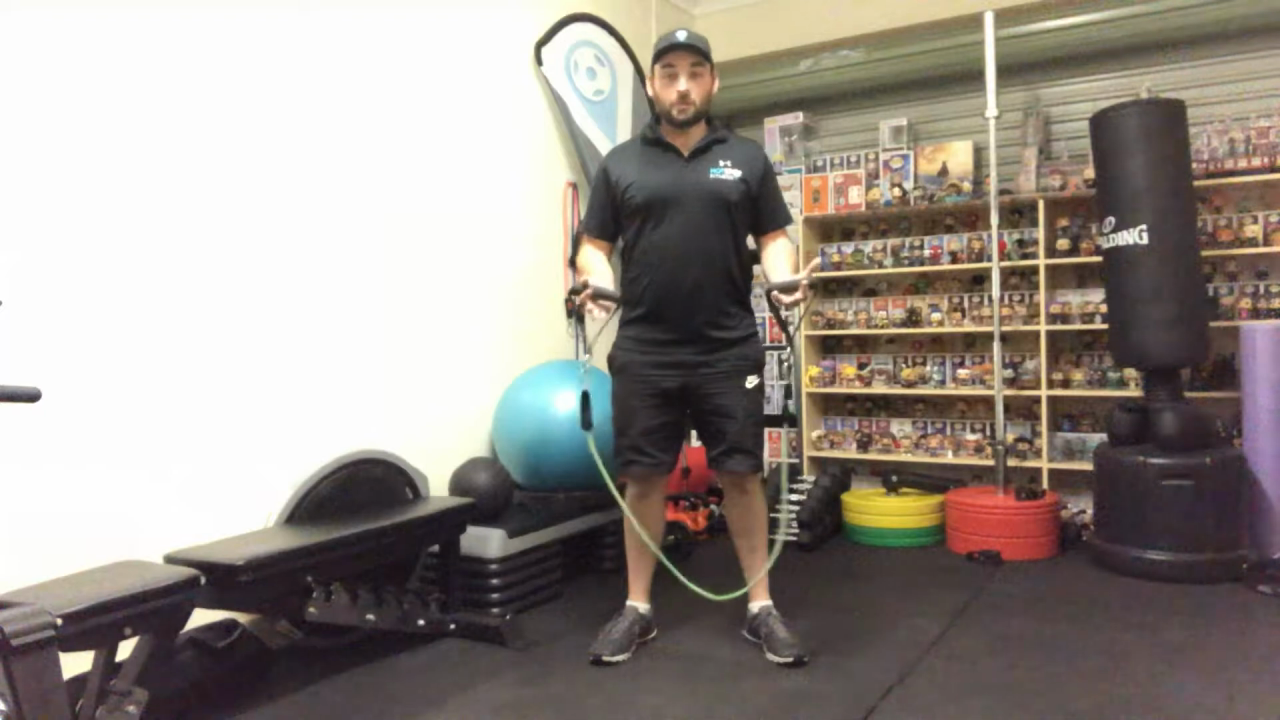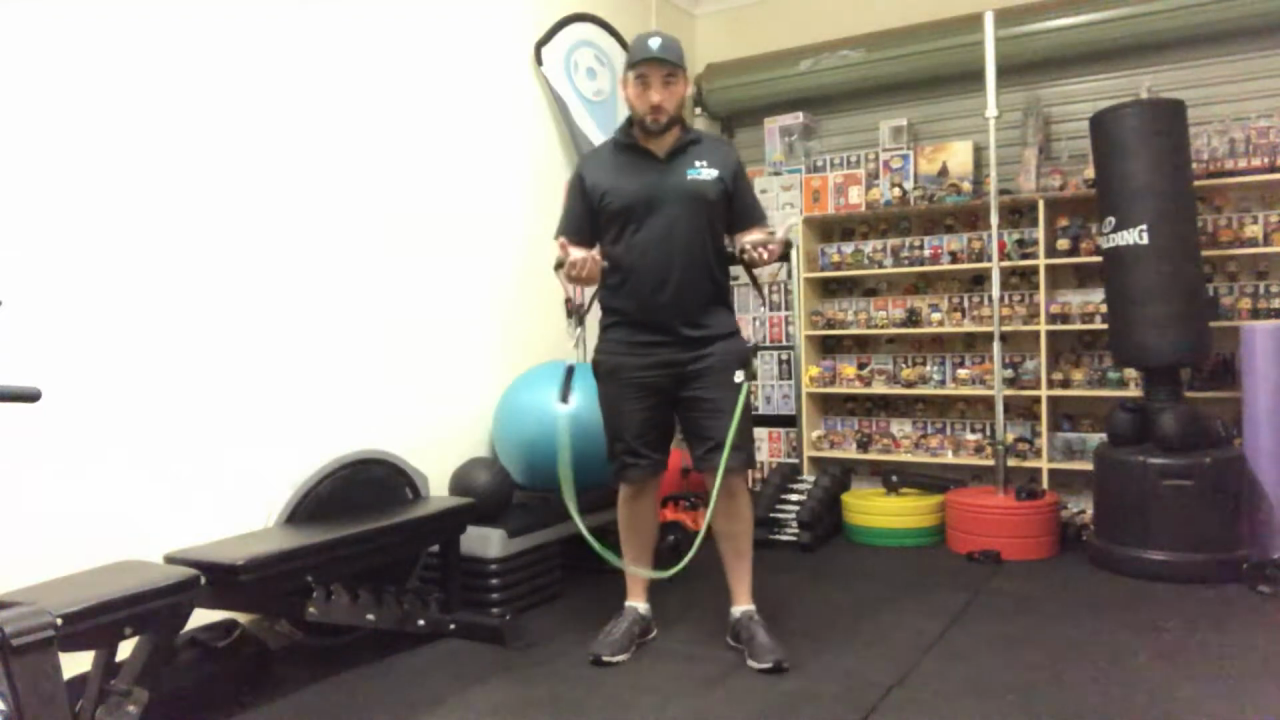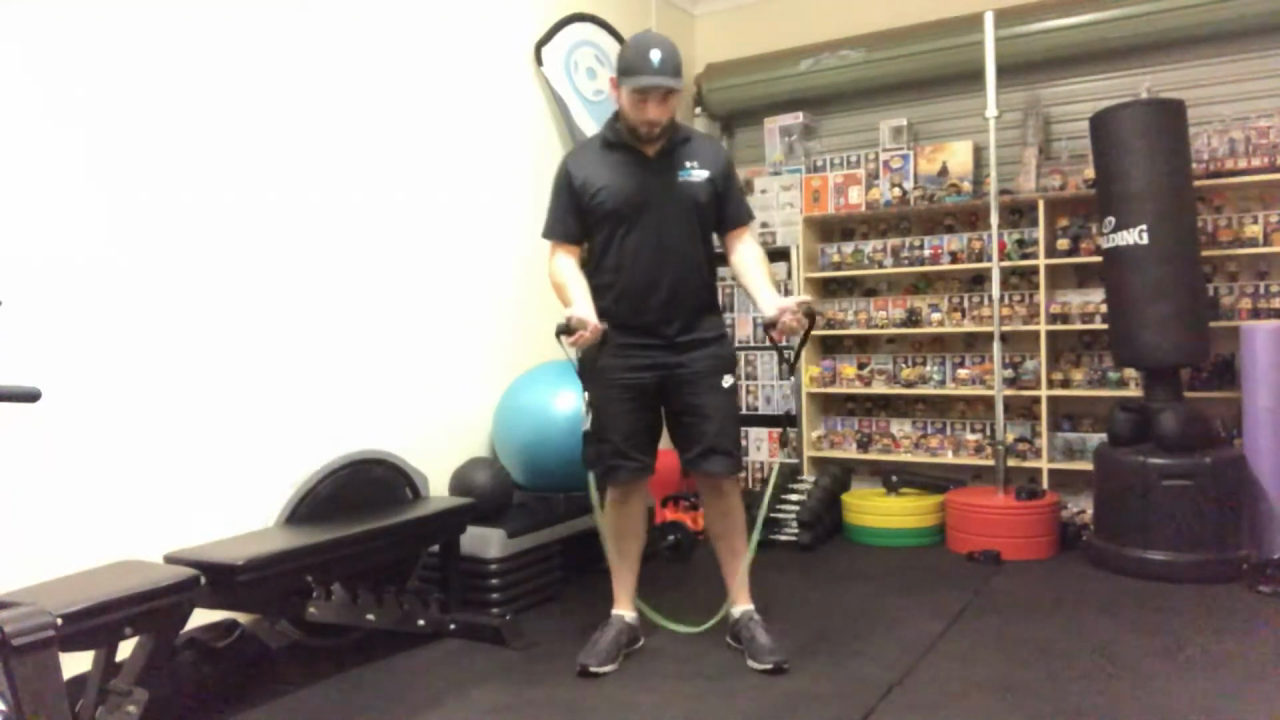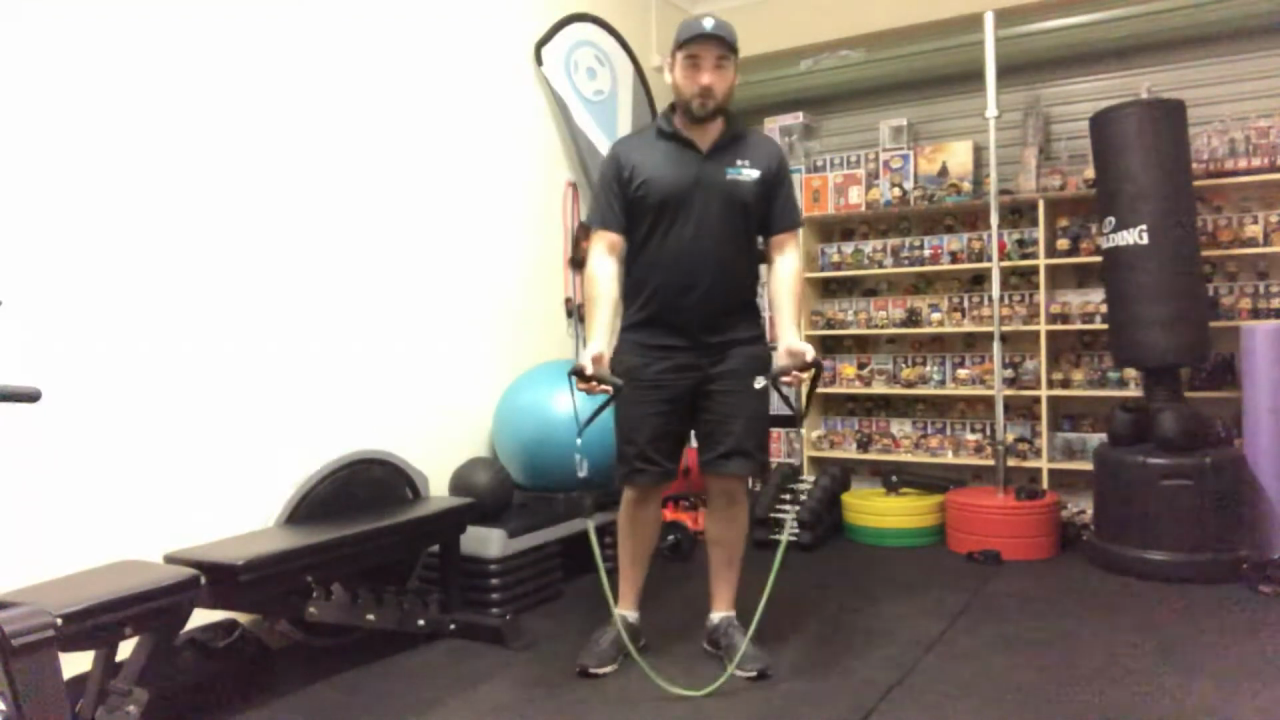
dt=1s
person 1, frame 1
left shoulder: (746, 159)
right shoulder: (621, 163)
left elbow: (773, 236)
right elbow: (594, 244)
left wrist: (784, 278)
right wrist: (595, 281)
left hip: (728, 349)
right hip: (644, 350)
left knee: (742, 473)
right knee: (643, 476)
left ankle: (760, 608)
right ankle: (638, 608)
person 1, frame 2
left shoulder: (720, 158)
right shoulder: (595, 168)
left elbow: (750, 234)
right elbow: (573, 259)
left wrist: (762, 249)
right wrist: (577, 268)
left hip: (712, 343)
right hip: (629, 349)
left knee: (728, 473)
right knee: (636, 477)
left ankle: (743, 613)
right ankle: (637, 609)
person 1, frame 3
left shoulder: (708, 156)
right shoulder: (583, 165)
left elbow: (738, 238)
right elbow: (564, 253)
left wrist: (769, 301)
right wrist: (580, 309)
left hip: (700, 345)
right hip: (618, 352)
left knee: (718, 476)
right knee: (623, 481)
left ankle: (742, 612)
right ankle: (623, 616)
person 1, frame 4
left shoulder: (763, 156)
right shoulder: (631, 156)
left elbow: (783, 251)
right elbow: (605, 253)
left wrist: (788, 334)
right wrist: (598, 339)
left hip: (735, 350)
right hip: (651, 351)
left knee: (729, 483)
right knee: (643, 484)
left ankle: (723, 620)
right ankle: (626, 617)
